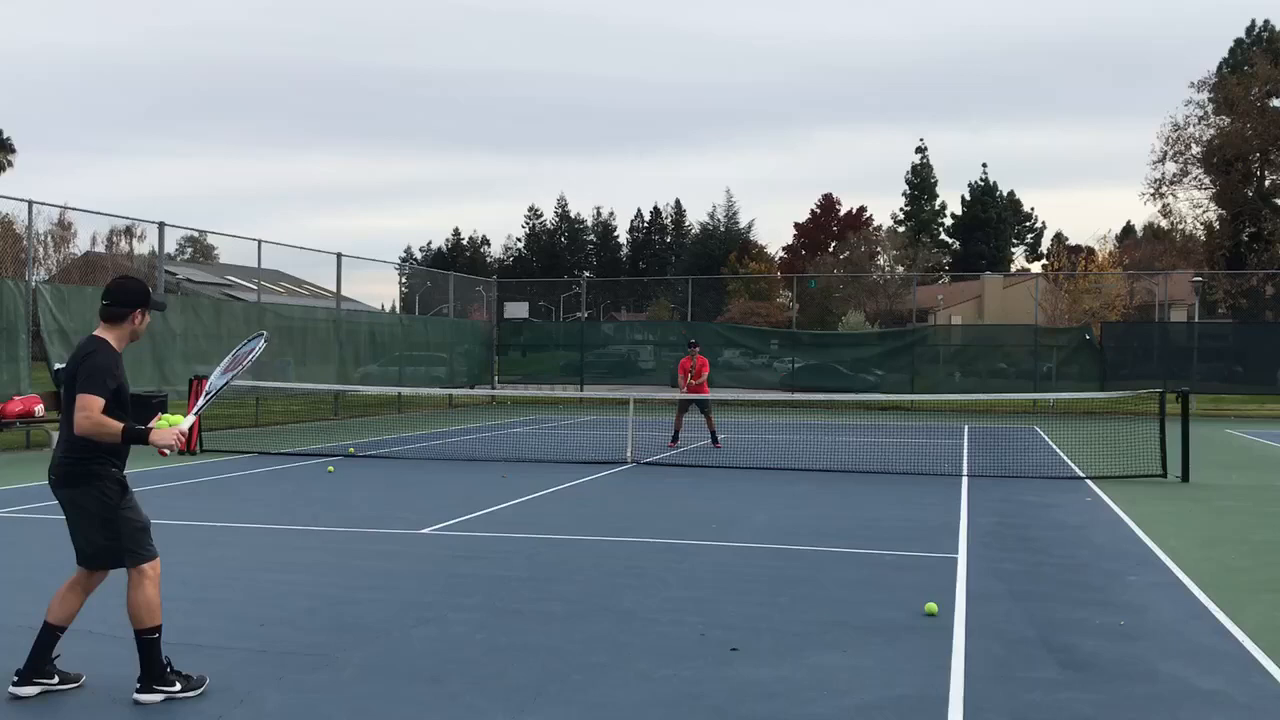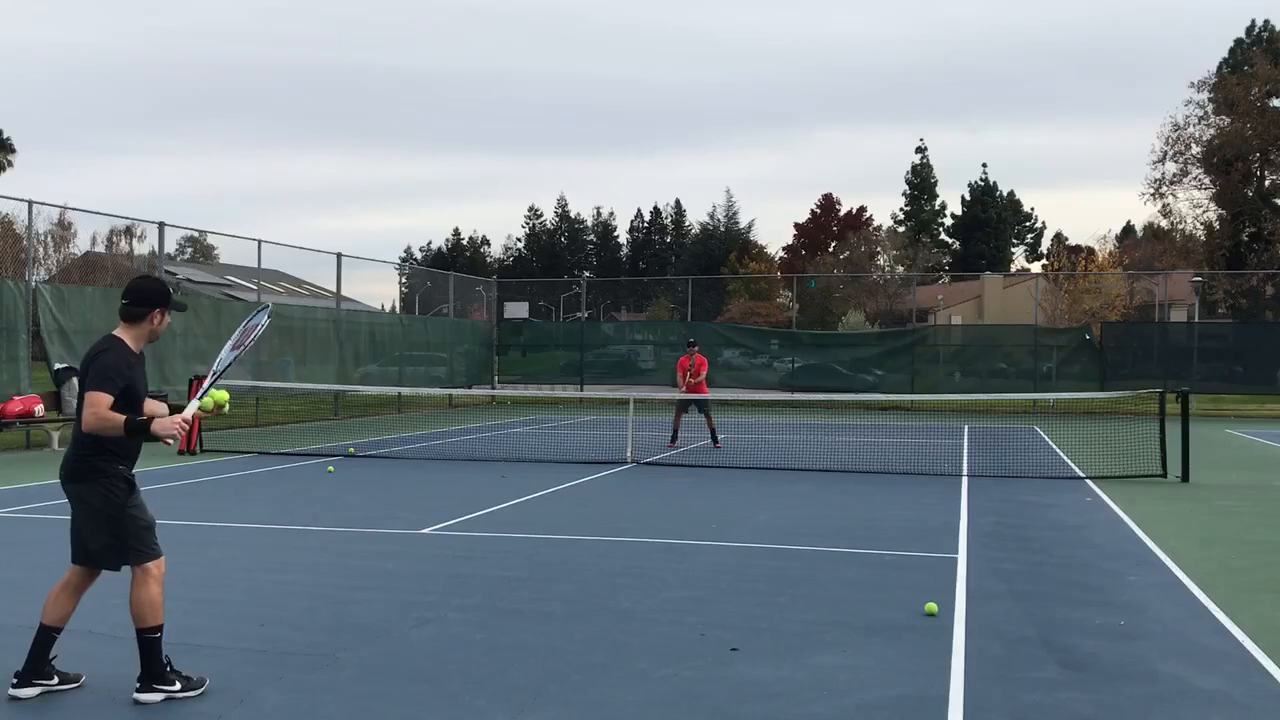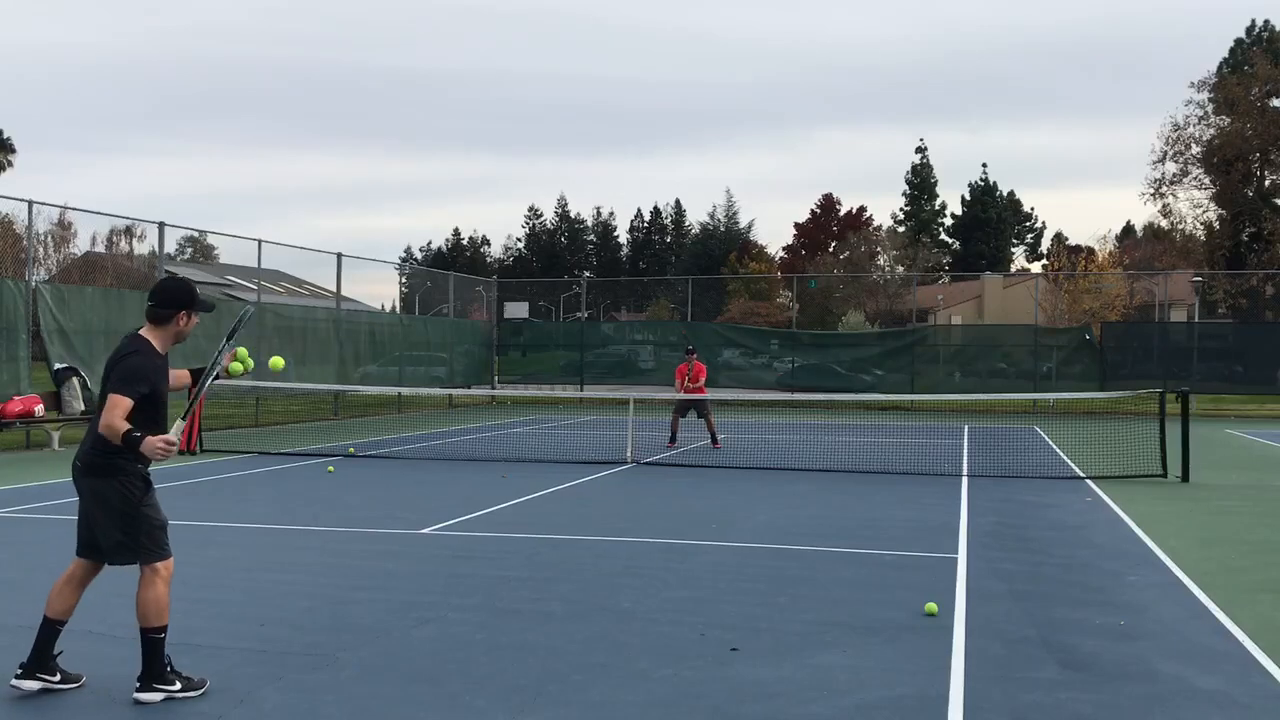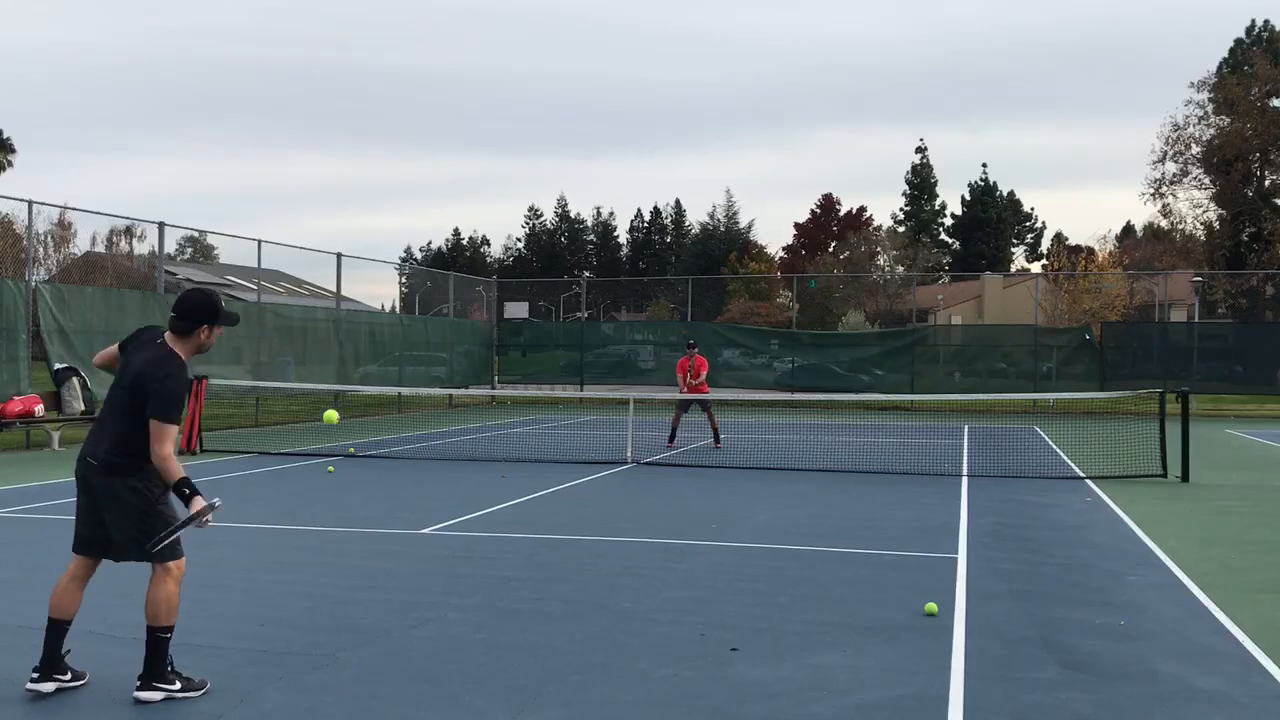
dt=0.2s
person 1, frame 1
left shoulder: (99, 352)
right shoulder: (99, 359)
right elbow: (84, 423)
left wrist: (149, 432)
right wrist: (145, 436)
left hip: (82, 477)
right hip: (92, 480)
left knee: (91, 571)
right knee: (145, 568)
left ankle: (35, 670)
right ankle: (154, 677)
person 1, frame 2
left shoulder: (132, 353)
right shoulder: (111, 357)
left elbow: (140, 404)
right elbow: (93, 418)
right wrist: (150, 426)
left hip: (90, 476)
right hip: (101, 478)
left knee: (83, 571)
right knee: (149, 567)
left ankle: (34, 672)
right ankle: (155, 676)
person 1, frame 3
left shoulder: (145, 345)
right shoulder: (140, 360)
left elbow: (163, 380)
right elbow: (110, 422)
left wrist: (210, 372)
right wrist: (140, 443)
left hip: (96, 472)
right hip: (116, 475)
left knee: (84, 565)
right knee: (158, 566)
left ankle: (37, 666)
right ankle: (156, 676)
person 1, frame 4
left shoulder: (145, 340)
right shoulder: (171, 380)
left elbow: (103, 360)
right elbow: (161, 454)
right wrist: (189, 494)
left hip: (93, 467)
right hip: (129, 478)
left knee: (84, 563)
right knee: (170, 566)
left ankle: (50, 665)
right ankle: (157, 676)
